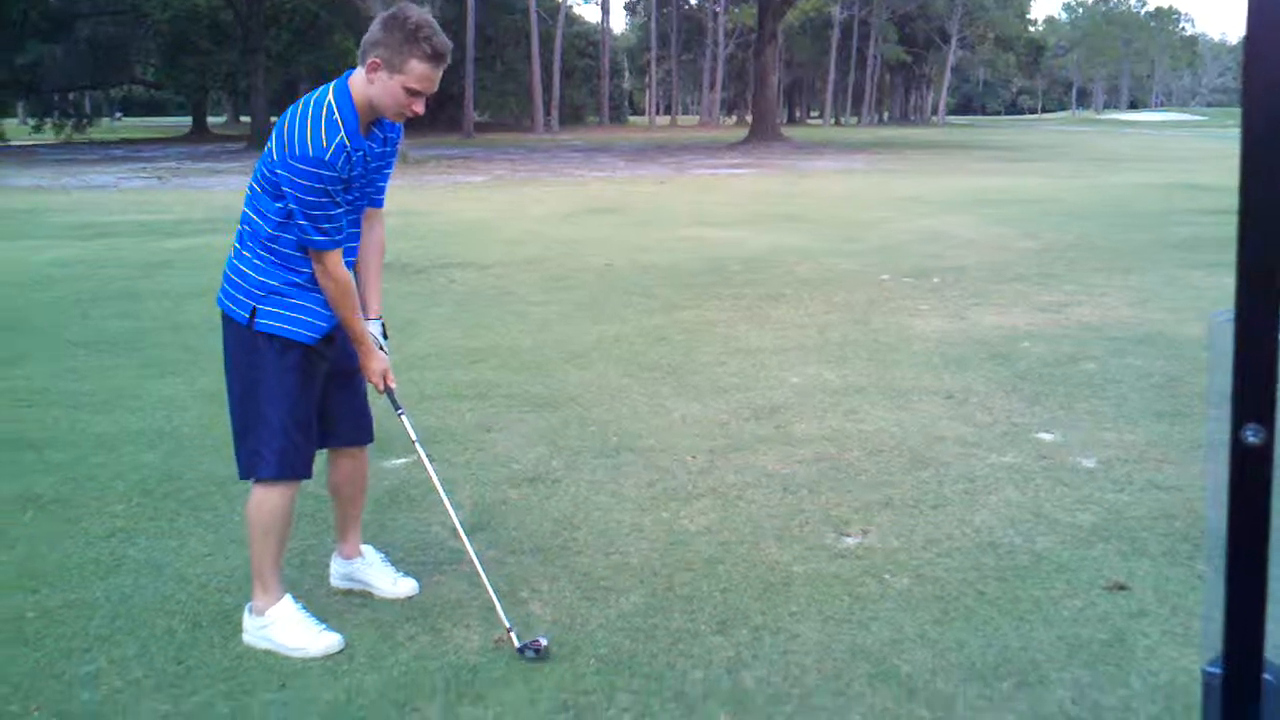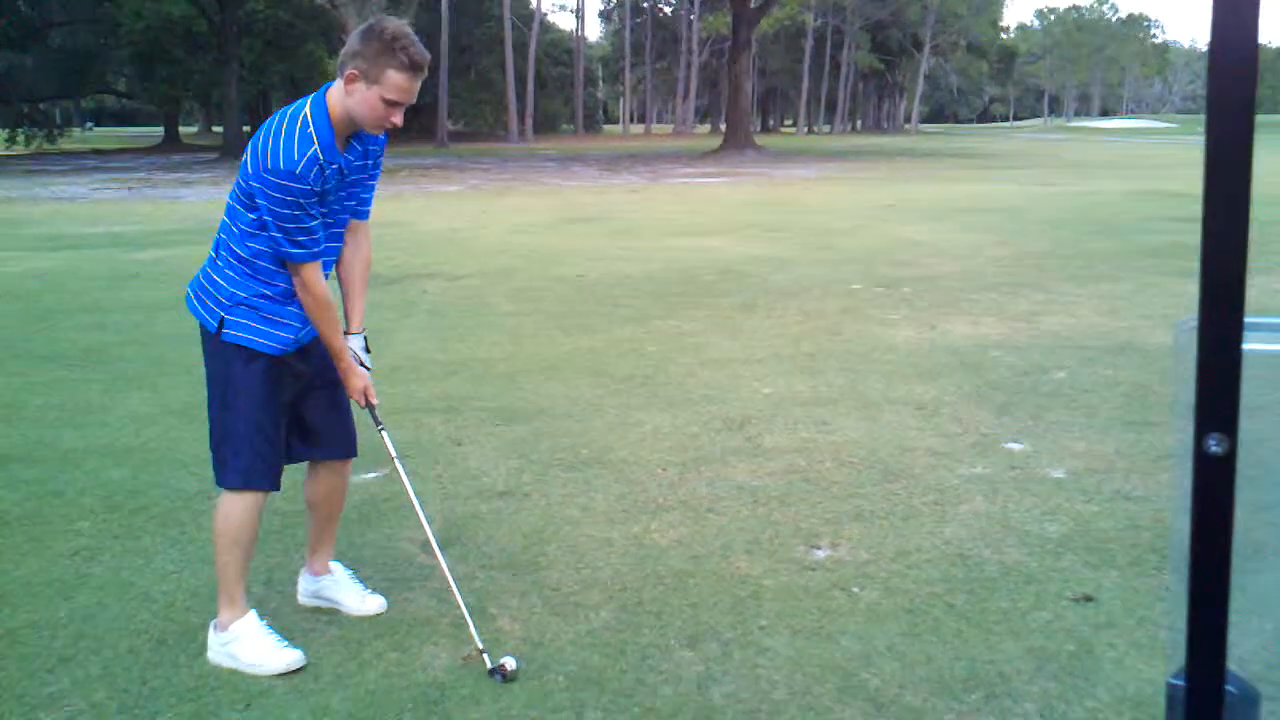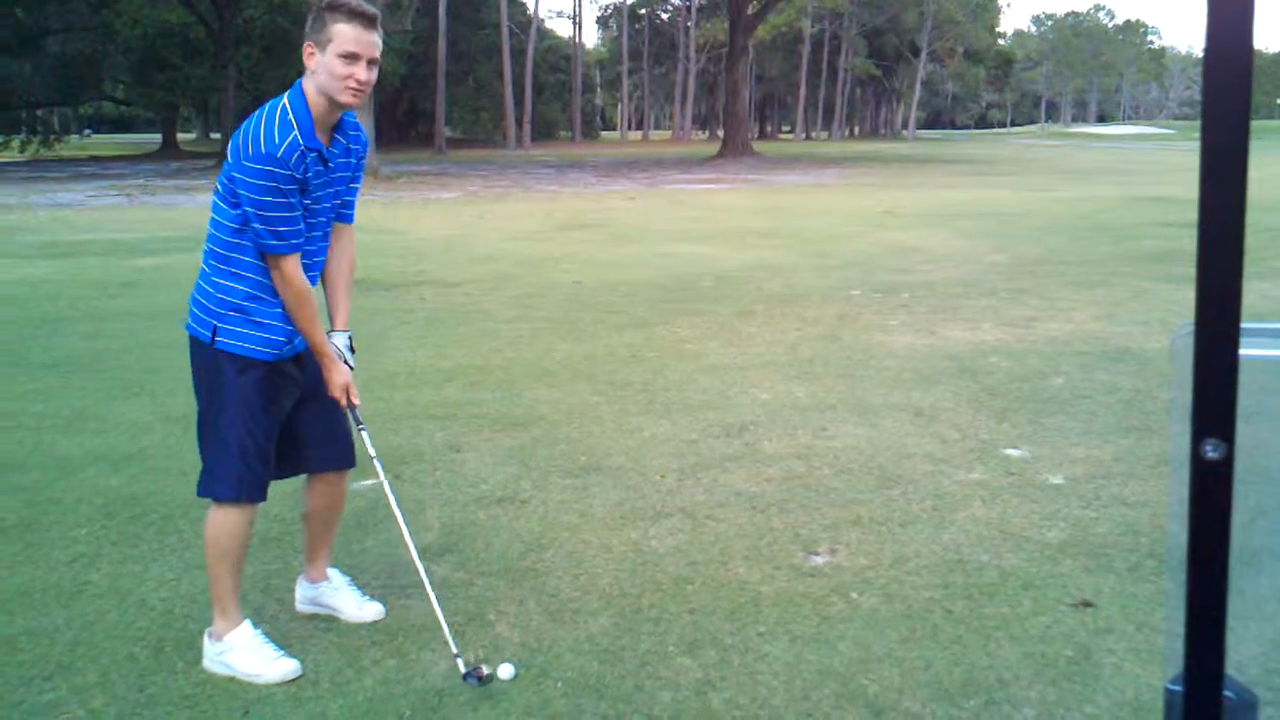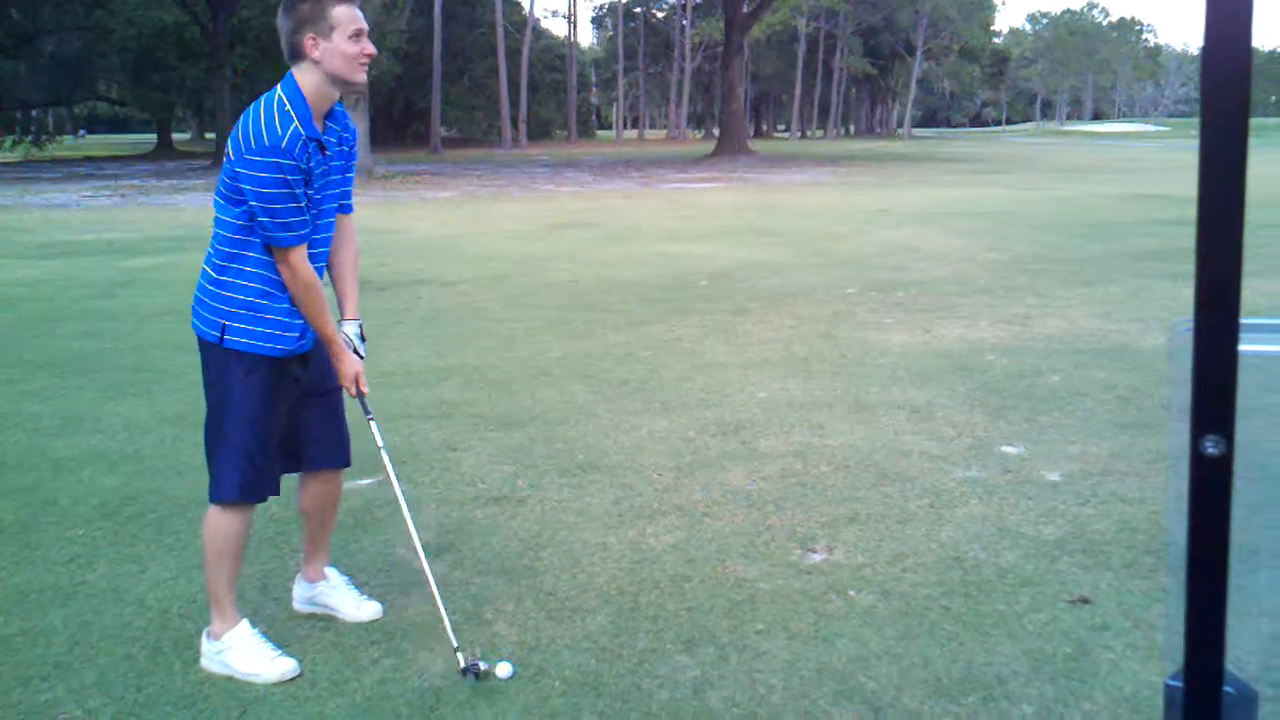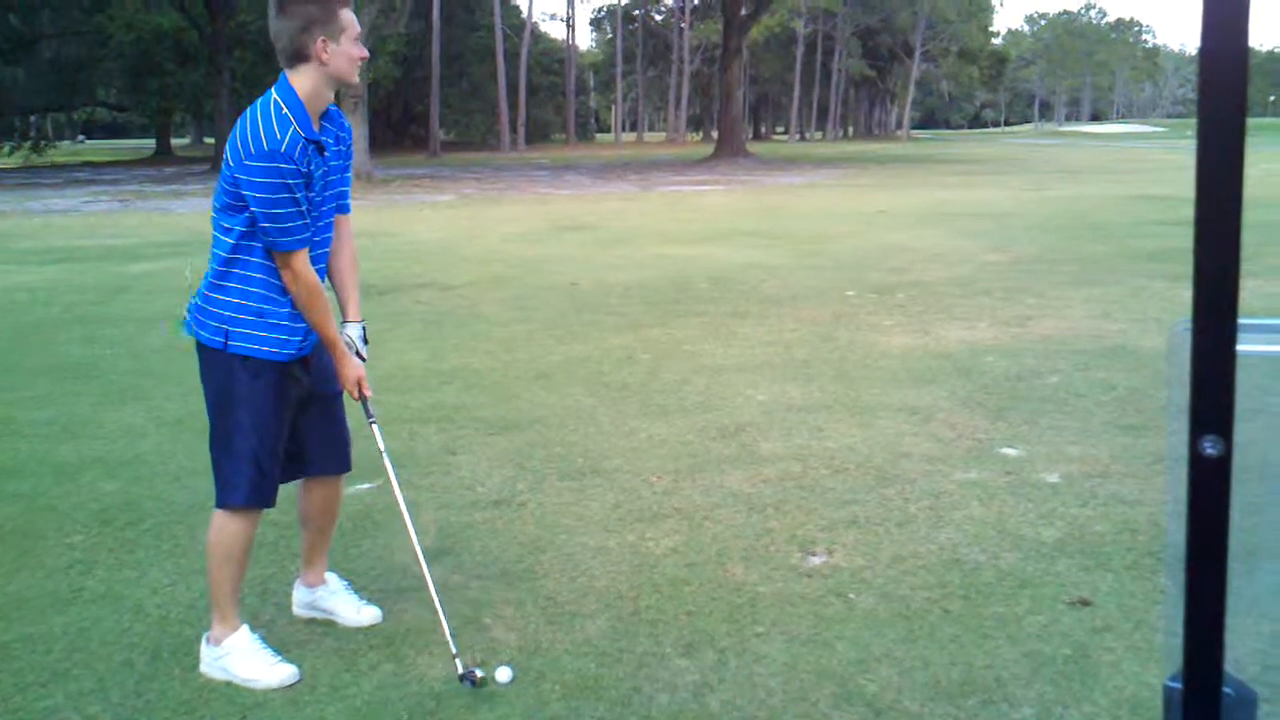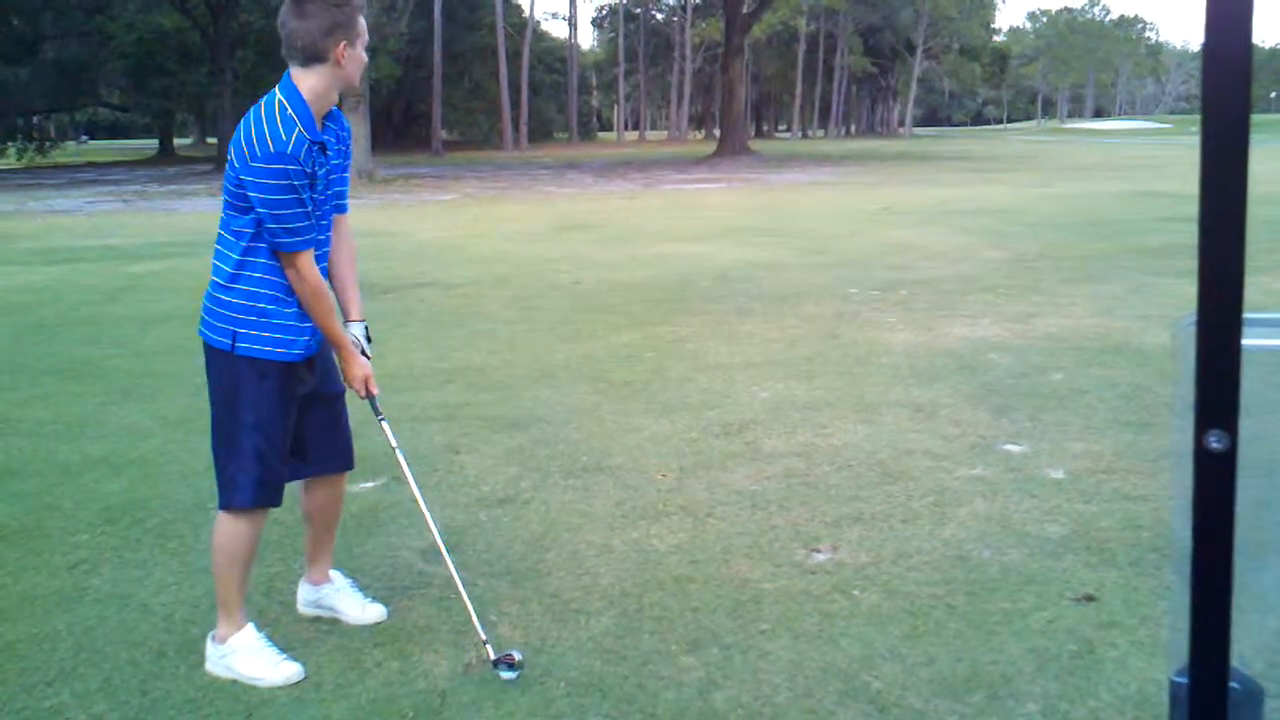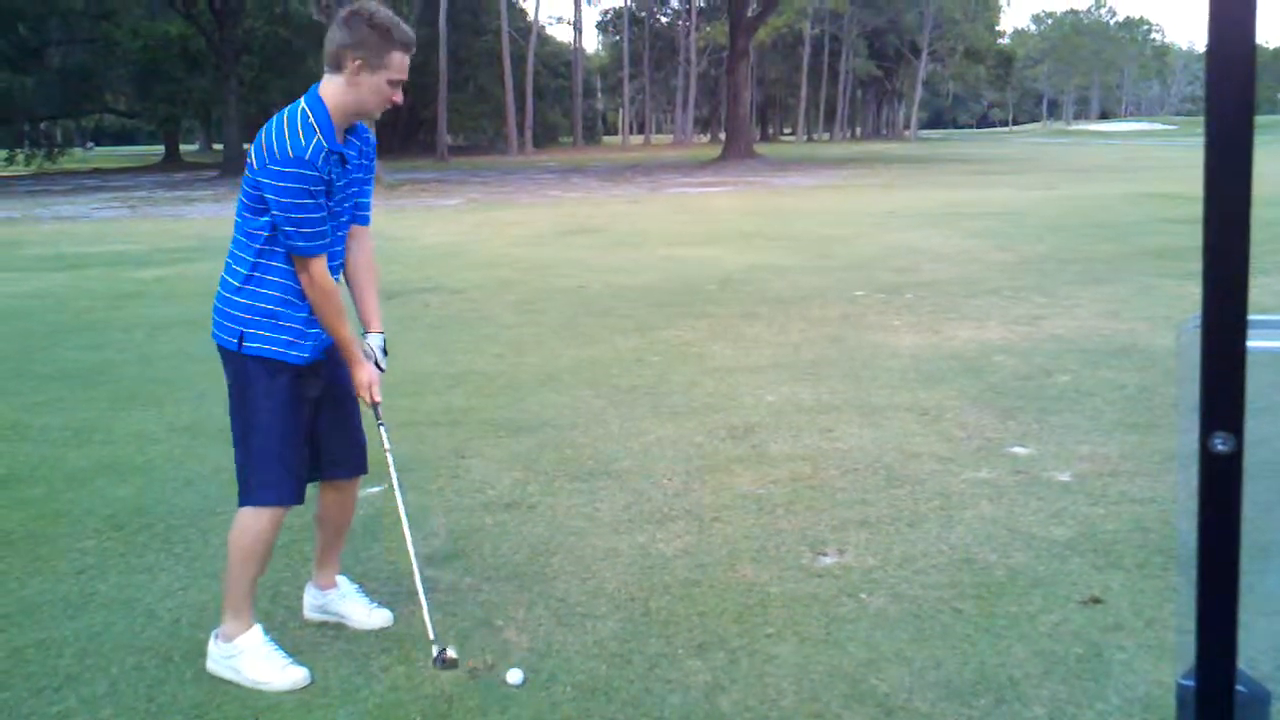
dt=0.7s
person 1, frame 1
left shoulder: (384, 126)
right shoulder: (314, 141)
right elbow: (327, 263)
left wrist: (374, 322)
right wrist: (364, 347)
left hip: (327, 310)
right hip: (272, 310)
left knee: (350, 437)
right knee: (281, 461)
left ankle: (351, 556)
right ankle: (266, 607)
person 1, frame 2
left shoulder: (365, 138)
right shoulder: (290, 153)
left elbow: (355, 236)
right elbow: (307, 276)
left wrist: (356, 335)
right wrist: (346, 364)
left hip: (303, 322)
right hip: (246, 322)
left knee: (334, 448)
right knee: (251, 472)
left ankle: (319, 572)
right ankle: (230, 623)
person 1, frame 3
left shoulder: (350, 139)
right shoulder: (269, 145)
right elbow: (284, 269)
left wrist: (341, 335)
right wrist: (327, 358)
left hip: (300, 334)
right hip: (239, 335)
left knee: (331, 461)
right knee: (238, 484)
left ankle: (316, 580)
right ankle: (225, 632)
person 1, frame 4
left shoulder: (340, 127)
right shoulder: (269, 135)
right elbow: (292, 262)
left wrist: (352, 324)
right wrist: (336, 347)
left hip: (303, 330)
right hip: (245, 332)
left knee: (326, 459)
right knee: (238, 484)
left ankle: (314, 578)
right ankle: (224, 632)
person 1, frame 5
left shoulder: (335, 128)
right shoulder: (268, 141)
right elbow: (295, 268)
left wrist: (355, 326)
right wrist: (340, 353)
left hip: (304, 335)
right hip: (248, 339)
left knee: (326, 464)
right knee: (243, 491)
left ankle: (313, 584)
right ankle: (223, 637)
person 1, frame 6
left shoulder: (334, 127)
right shoulder: (272, 140)
right elbow: (300, 267)
left wrist: (357, 325)
right wrist: (345, 351)
left hip: (306, 335)
right hip: (254, 340)
left knee: (329, 463)
right knee: (249, 491)
left ankle: (318, 582)
right ankle: (229, 636)
person 1, frame 7
left shoulder: (358, 141)
right shoulder: (291, 148)
left elbow: (358, 241)
right elbow: (312, 272)
left wrist: (372, 337)
right wrist: (352, 359)
left hip: (319, 338)
right hip: (264, 339)
left knee: (343, 466)
right knee: (269, 489)
left ankle: (325, 587)
right ankle: (233, 635)
